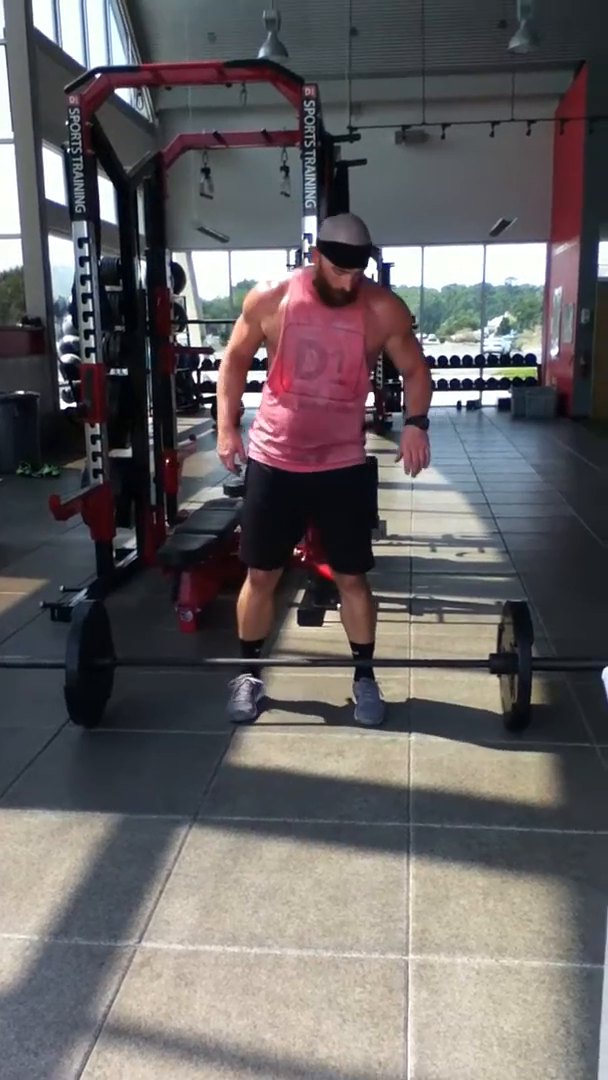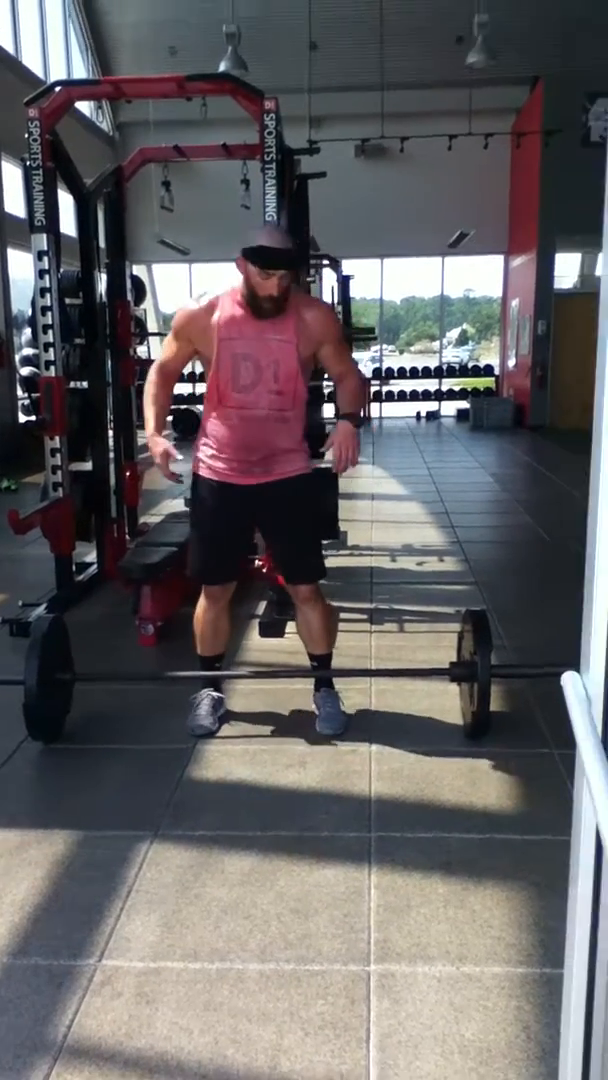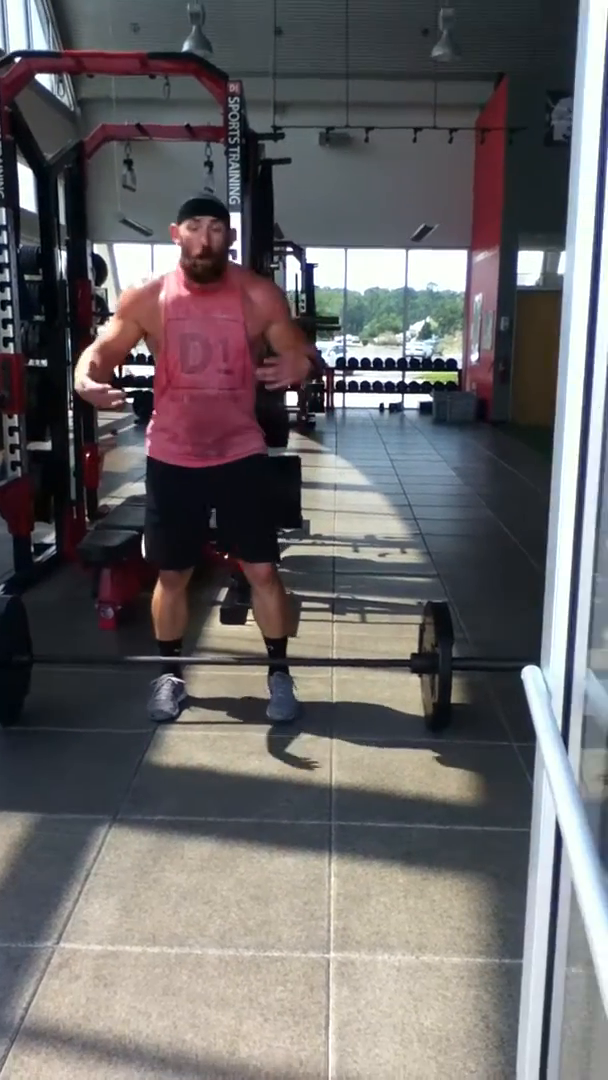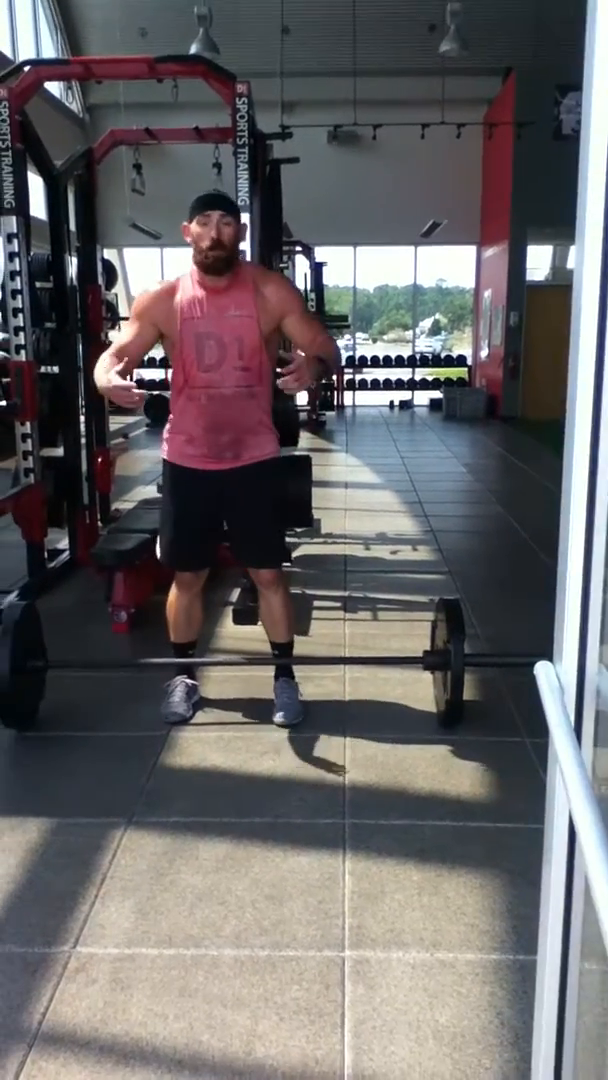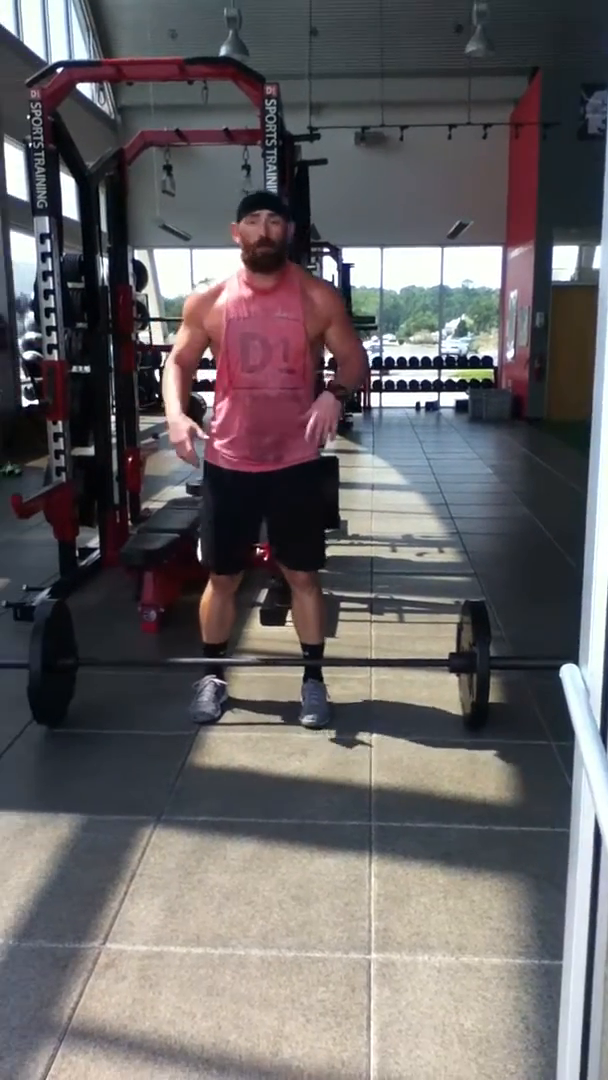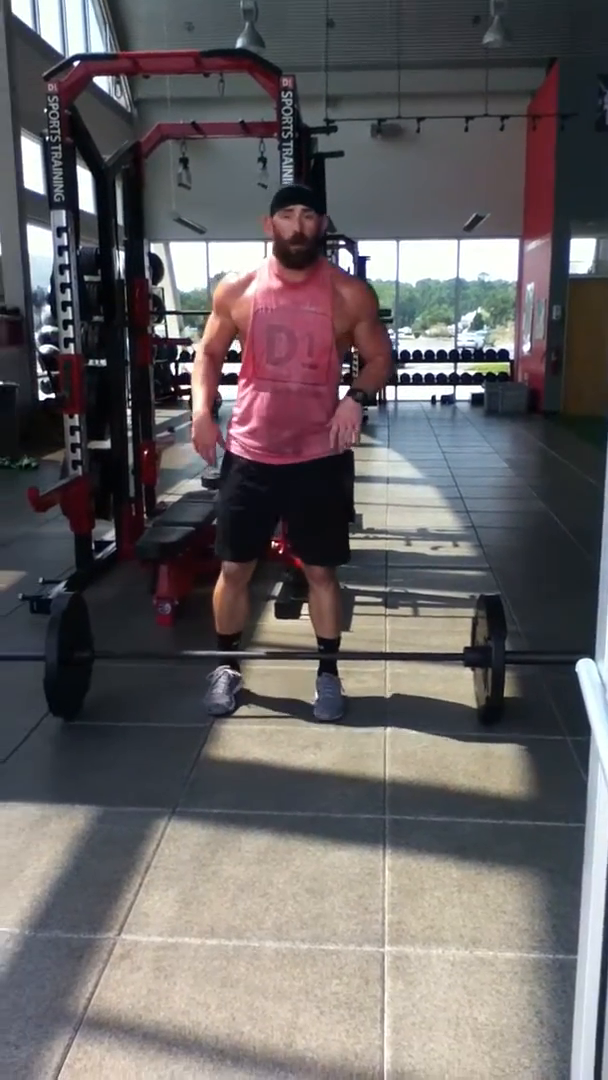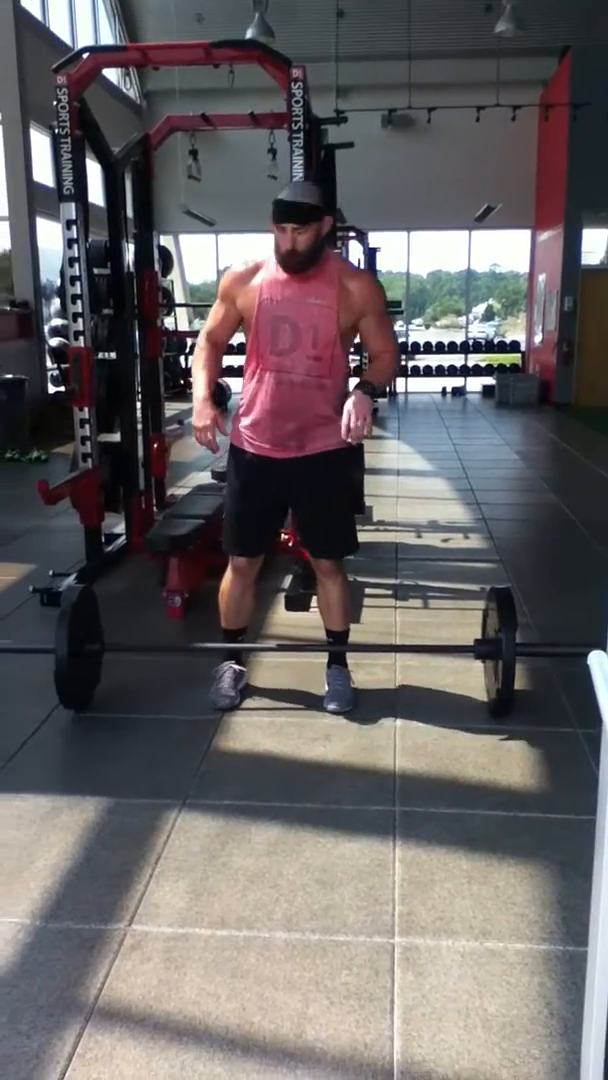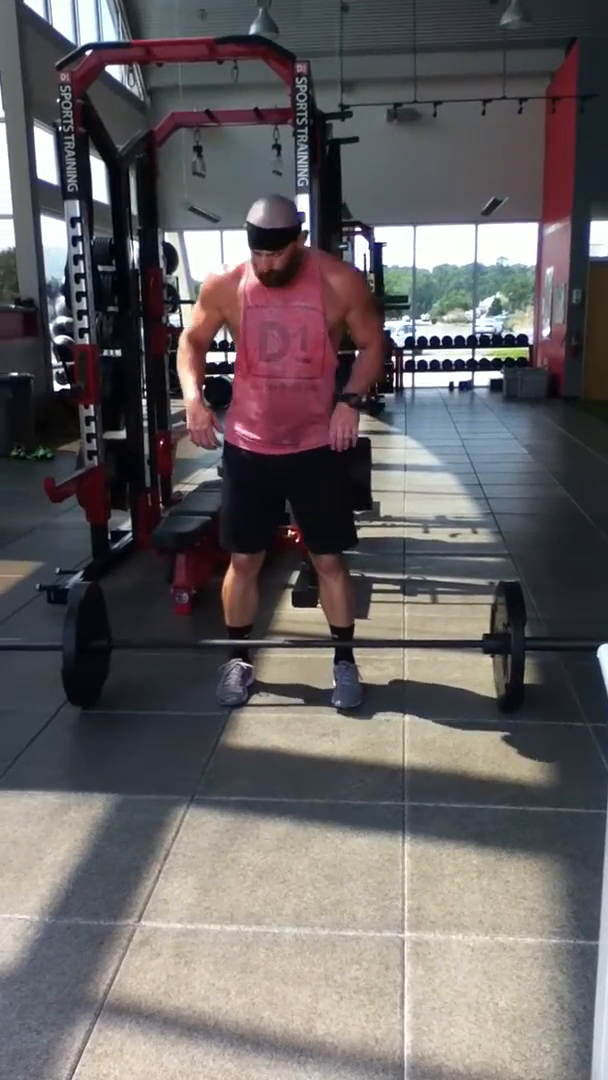
dt=0.2s
person 1, frame 1
left shoulder: (384, 309)
right shoulder: (268, 299)
left elbow: (415, 369)
right elbow: (235, 359)
left wrist: (415, 423)
right wrist: (226, 426)
left hip: (341, 465)
right hip: (272, 460)
left knee: (351, 577)
right knee: (260, 575)
left ankle: (364, 676)
right ankle: (249, 673)
person 1, frame 2
left shoulder: (315, 318)
right shoulder: (199, 317)
left elbow: (347, 374)
right elbow: (163, 371)
left wrist: (348, 420)
right wrist: (154, 431)
left hip: (287, 474)
right hip: (219, 476)
left knee: (306, 587)
right knee: (215, 589)
left ankle: (324, 686)
right ankle: (211, 686)
person 1, frame 3
left shoulder: (261, 295)
right shoulder: (145, 298)
left elbow: (302, 351)
right elbow: (103, 349)
left wrist: (300, 366)
right wrist: (86, 378)
left hip: (240, 454)
right hip: (172, 459)
left knee: (262, 570)
right knee: (172, 575)
left ankle: (279, 672)
right ankle: (170, 673)
person 1, frame 4
left shoulder: (273, 292)
right shoulder: (161, 300)
left elbow: (324, 347)
right elbow: (118, 353)
left wrist: (314, 366)
right wrist: (107, 376)
left hip: (255, 458)
right hip: (188, 461)
left knee: (268, 574)
right knee: (187, 577)
left ankle: (284, 675)
right ankle: (184, 675)
person 1, frame 5
left shoulder: (319, 297)
right shoulder: (207, 301)
left elbow: (353, 358)
right elbow: (178, 362)
left wrist: (335, 396)
right wrist: (177, 415)
left hip: (295, 462)
right hip: (228, 463)
left knee: (303, 576)
right knee: (222, 578)
left ankle: (312, 677)
right ankle: (213, 674)
person 1, frame 6
left shoulder: (349, 293)
right shoulder: (236, 290)
left elbow: (379, 356)
right elbow: (209, 353)
left wrist: (354, 398)
right wrist: (202, 411)
left hip: (317, 456)
right hip: (248, 454)
left knee: (320, 571)
right knee: (234, 568)
left ankle: (327, 671)
right ankle: (226, 666)
person 1, frame 7
left shoulder: (356, 287)
right shoulder: (242, 281)
left elbow: (386, 353)
right elbow: (210, 341)
left wrist: (364, 391)
right wrist: (202, 397)
left hip: (322, 449)
right hip: (253, 447)
left knee: (328, 564)
right knee: (242, 563)
left ankle: (337, 664)
right ankle: (231, 661)
person 1, frame 8
left shoulder: (341, 282)
right shoulder: (224, 286)
left elbow: (373, 344)
right elbow: (192, 342)
left wrist: (351, 400)
right wrist: (193, 398)
left hip: (315, 445)
right hip: (248, 446)
left knee: (329, 560)
right knee: (243, 560)
left ankle: (344, 659)
right ankle: (239, 658)
